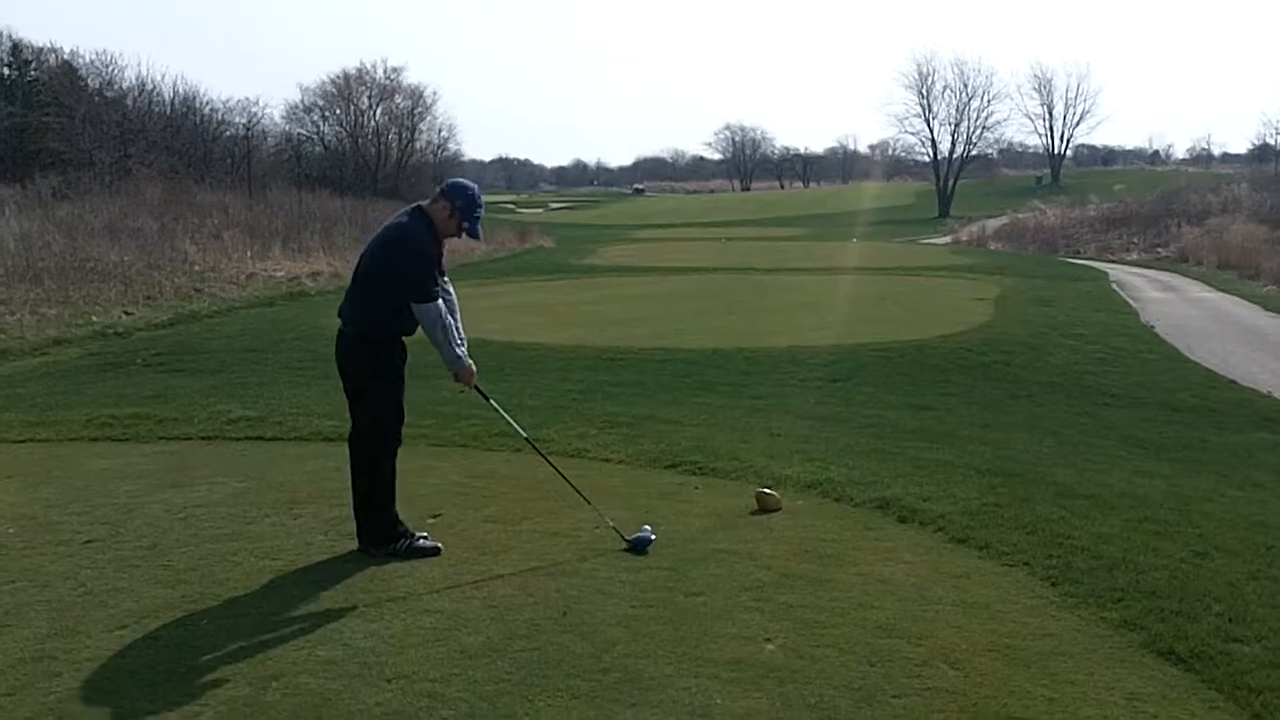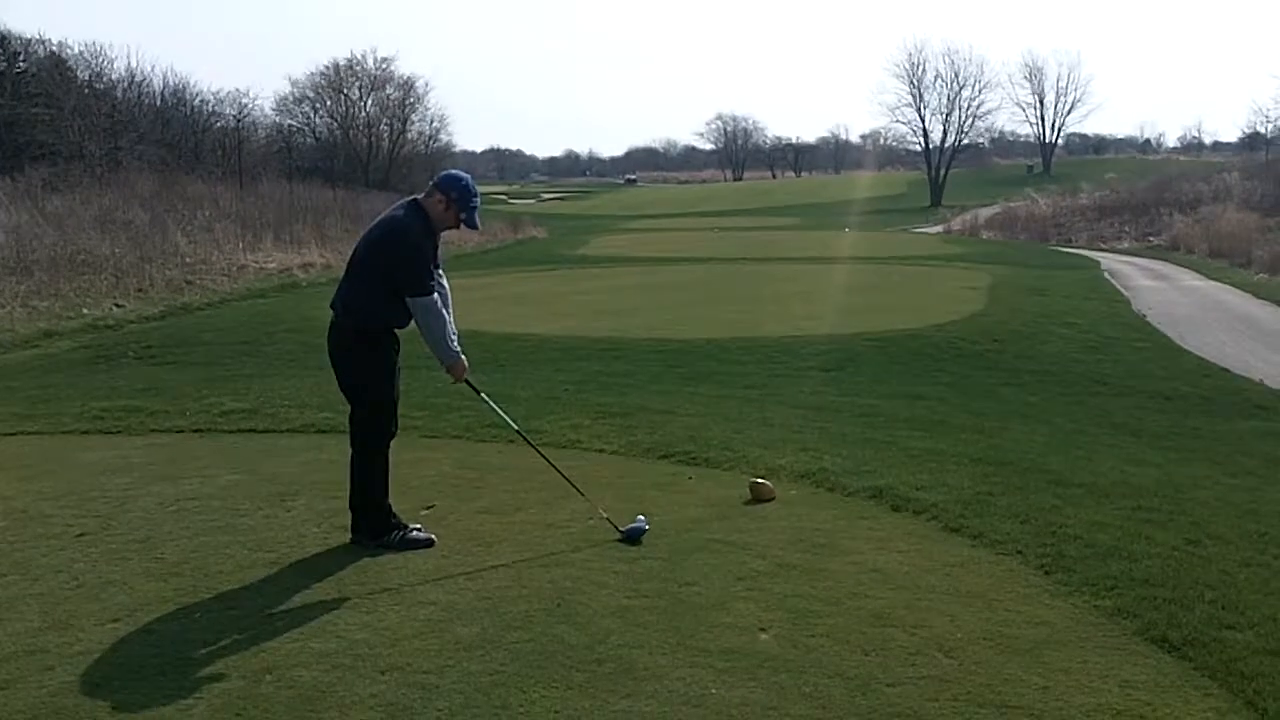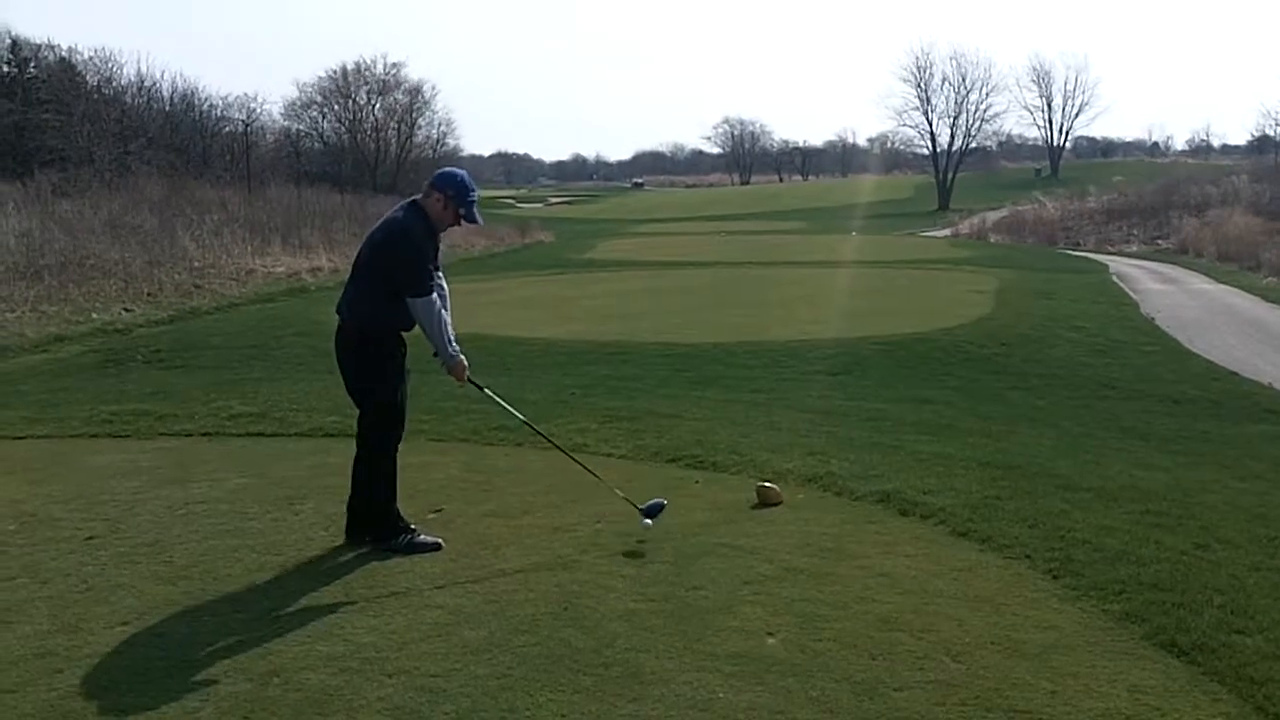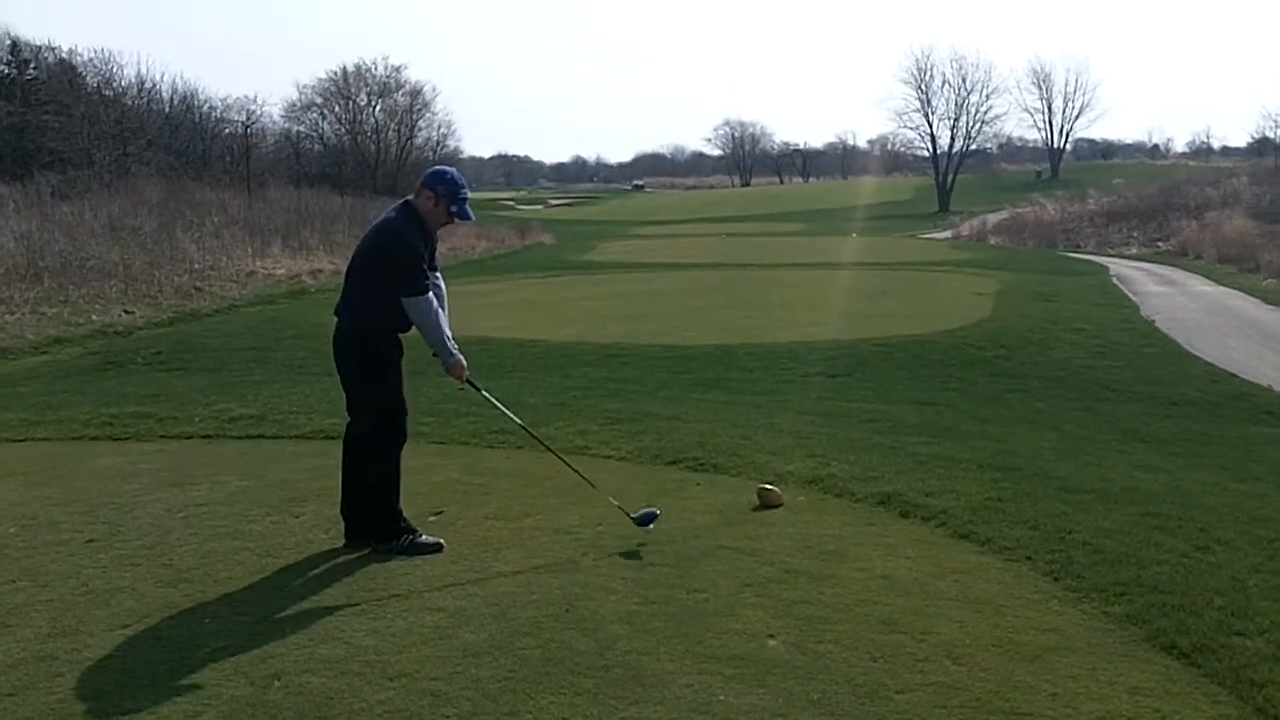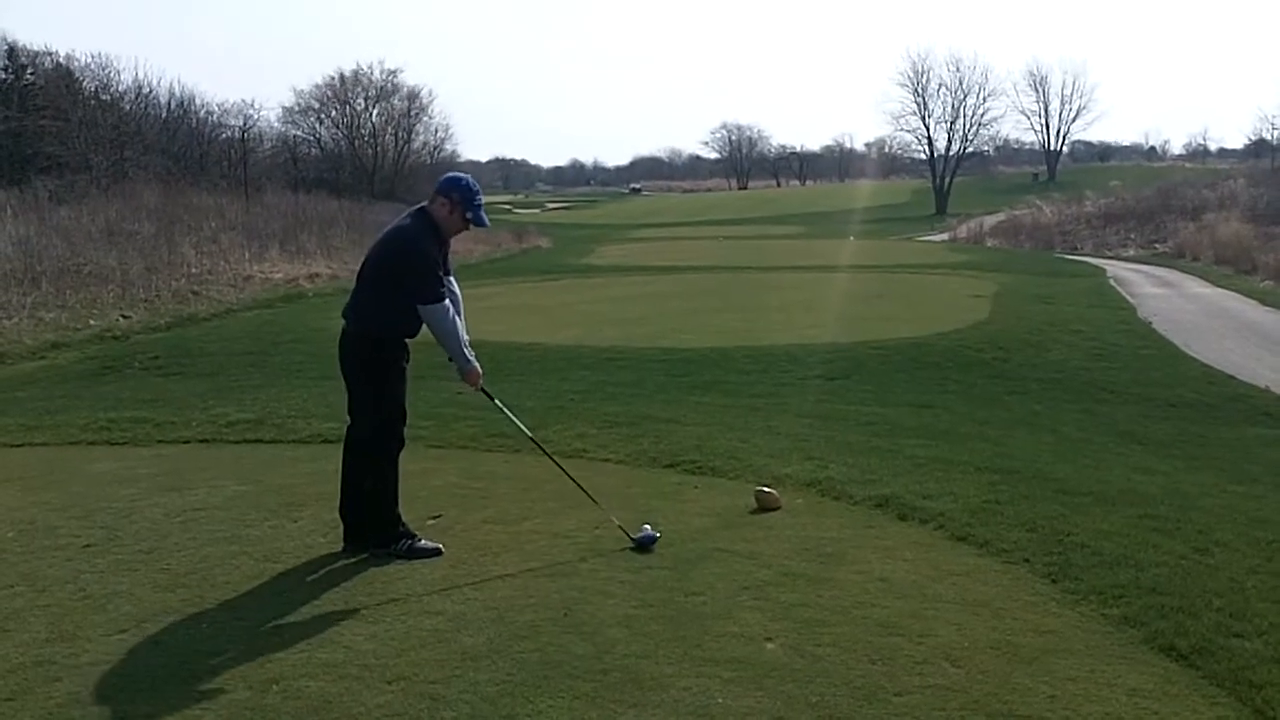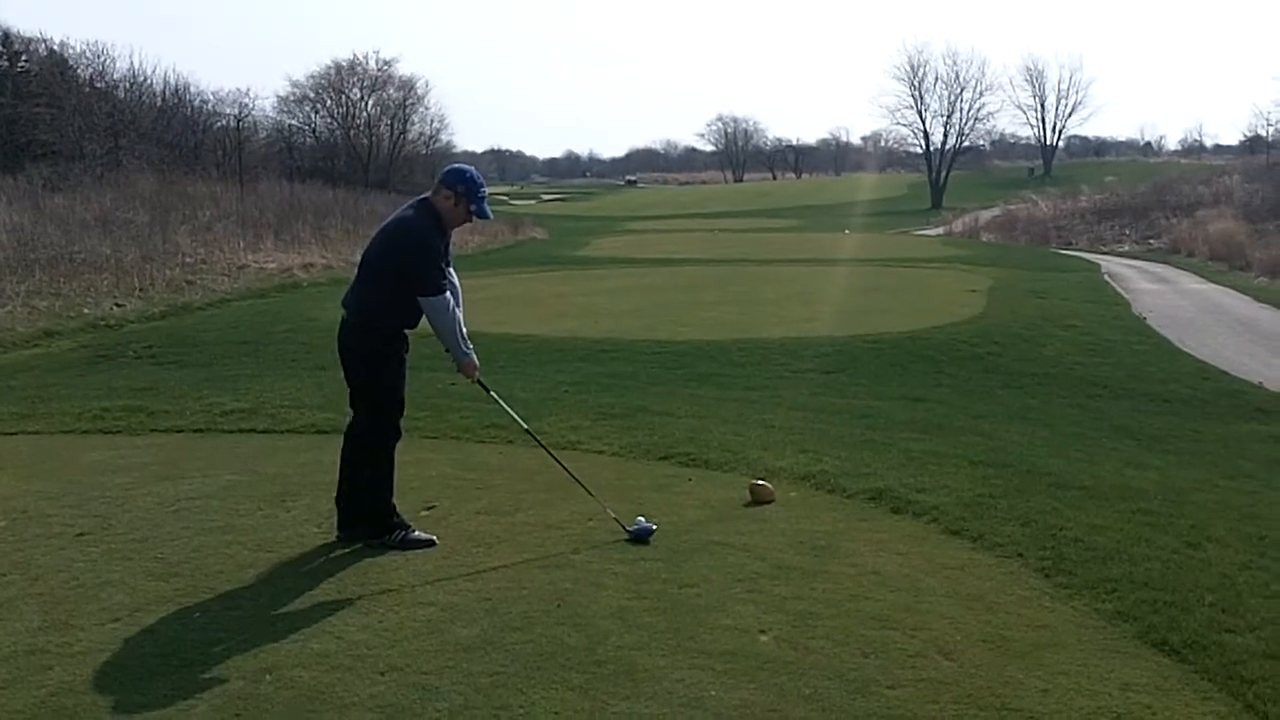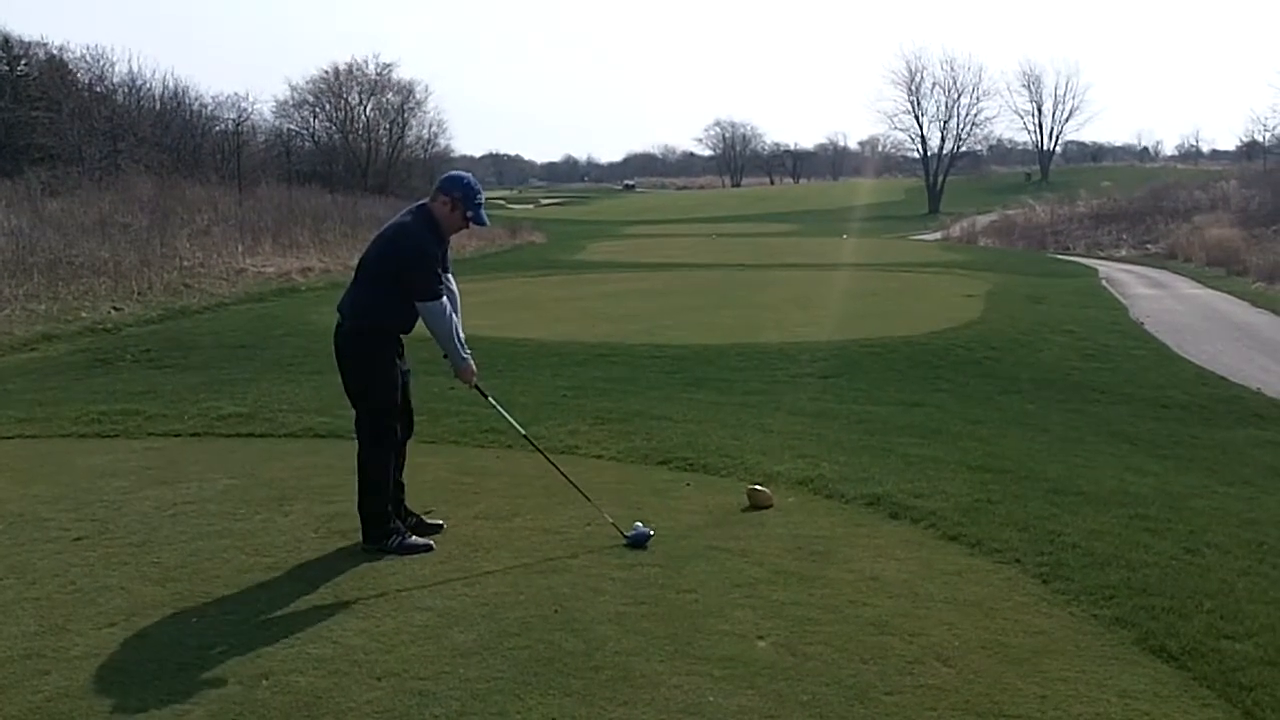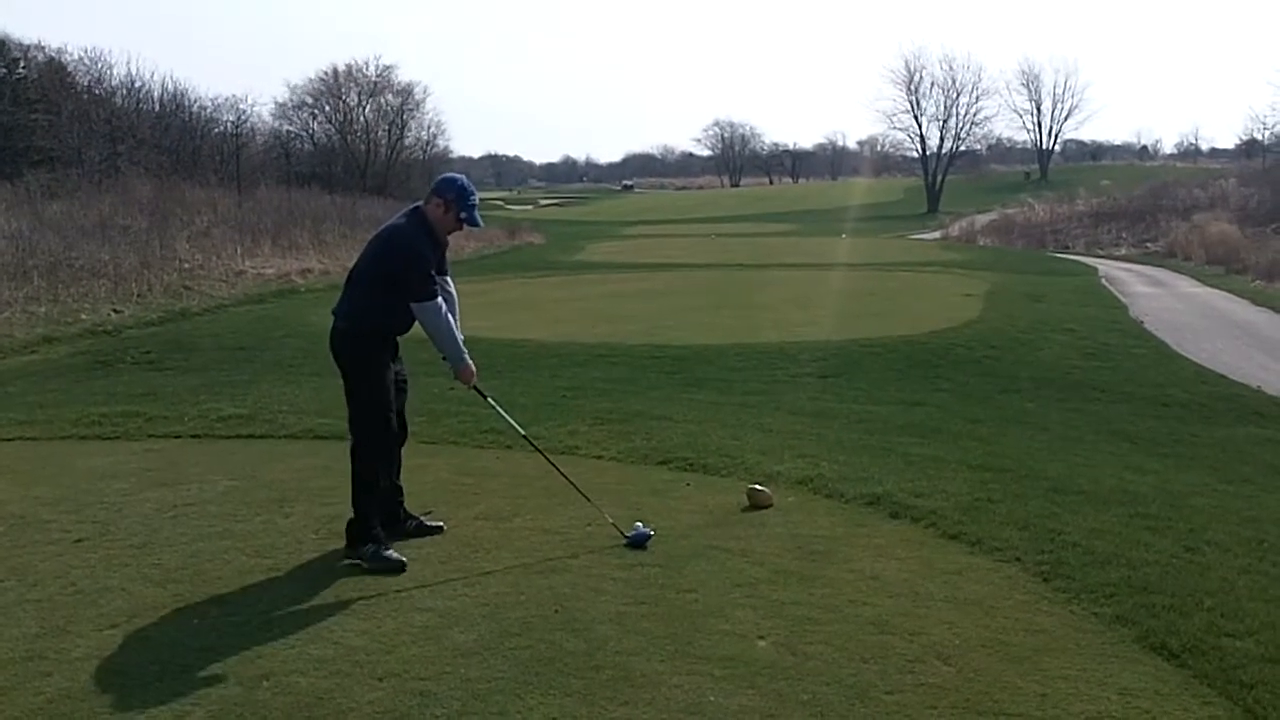
dt=0.4s
person 1, frame 1
left shoulder: (421, 232)
right shoulder: (410, 239)
left elbow: (443, 293)
right elbow: (430, 311)
left wrist: (461, 352)
right wrist: (457, 362)
left hip: (377, 342)
right hip: (367, 346)
left knee: (376, 435)
right knee: (379, 437)
left ankle: (377, 528)
right ankle: (383, 534)
person 1, frame 2
left shoulder: (418, 224)
right shoulder: (405, 233)
left elbow: (437, 286)
right elbow: (426, 305)
left wrist: (453, 347)
right wrist: (450, 356)
left hip: (371, 334)
right hip: (359, 337)
left knee: (377, 426)
right knee: (374, 428)
left ankle: (371, 519)
right ankle: (376, 526)
person 1, frame 3
left shoulder: (421, 226)
right shoulder: (405, 234)
left elbow: (437, 288)
right elbow: (425, 305)
left wrist: (450, 347)
right wrist: (450, 356)
left hip: (377, 337)
right hip: (366, 341)
left knee: (384, 427)
right knee: (382, 431)
left ankle: (364, 521)
right ankle: (385, 528)
person 1, frame 4
left shoulder: (420, 228)
right shoulder: (398, 235)
left elbow: (434, 287)
right elbow: (421, 304)
left wrist: (448, 346)
right wrist: (449, 355)
left hip: (371, 338)
right hip: (365, 341)
left knee: (367, 430)
right knee: (386, 431)
left ankle: (360, 525)
right ankle: (389, 530)
person 1, frame 5
left shoulder: (431, 233)
right shoulder: (413, 241)
left elbow: (449, 292)
right elbow: (437, 312)
left wrist: (464, 352)
right wrist: (465, 362)
left hip: (376, 342)
right hip: (371, 345)
left knee: (367, 434)
right knee: (383, 437)
left ankle: (359, 530)
right ankle: (385, 533)
person 1, frame 6
left shoulder: (431, 223)
right shoulder: (416, 232)
left elbow: (449, 286)
right elbow: (437, 303)
left wrist: (462, 345)
right wrist: (463, 354)
left hip: (375, 332)
right hip: (371, 335)
left knee: (369, 424)
right knee: (380, 427)
left ankle: (354, 518)
right ankle: (379, 524)
person 1, frame 7
left shoulder: (430, 229)
right shoulder: (413, 238)
left elbow: (446, 290)
right elbow: (434, 308)
left wrist: (460, 350)
right wrist: (460, 359)
left hip: (381, 336)
right hip: (363, 339)
left knee: (398, 424)
right knee: (380, 430)
left ankle: (394, 512)
right ankle: (379, 529)
person 1, frame 8
left shoulder: (430, 235)
right shoulder: (406, 240)
left elbow: (444, 292)
right elbow: (431, 310)
left wrist: (457, 353)
right wrist: (460, 360)
left hip: (380, 337)
right hip: (359, 338)
left knee: (393, 429)
right knee: (375, 431)
left ankle: (392, 515)
right ankle: (365, 535)
